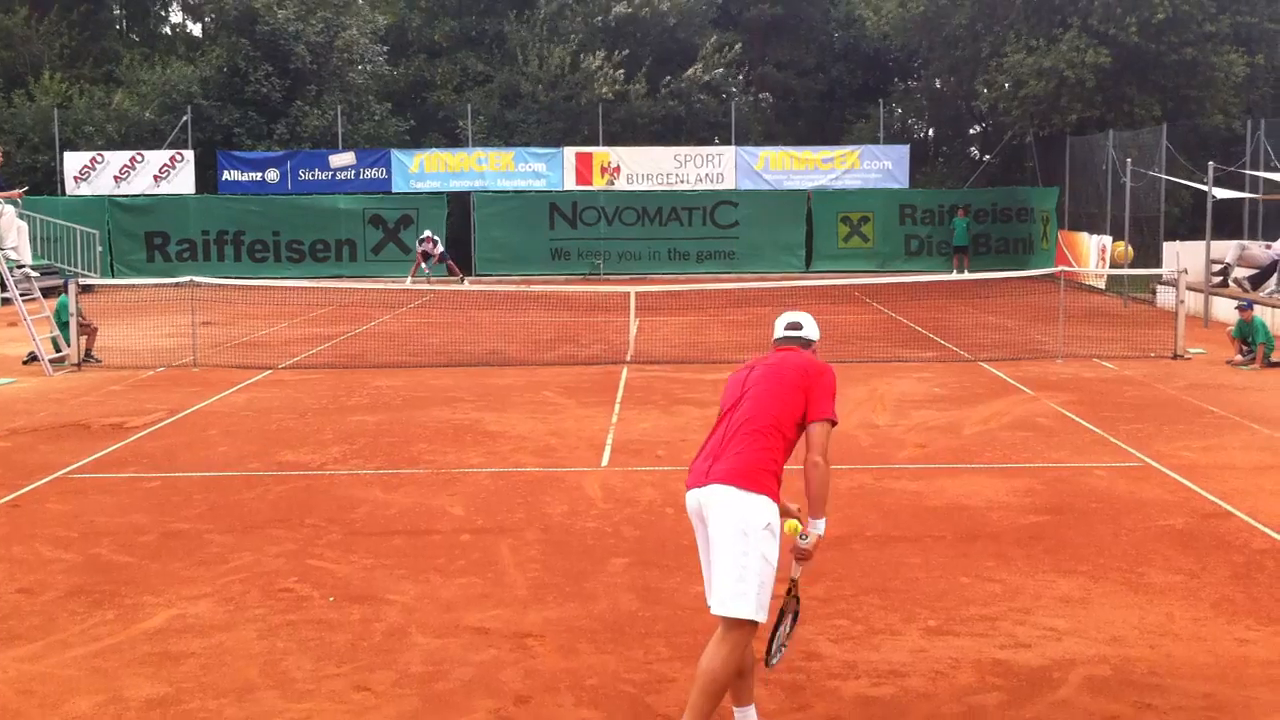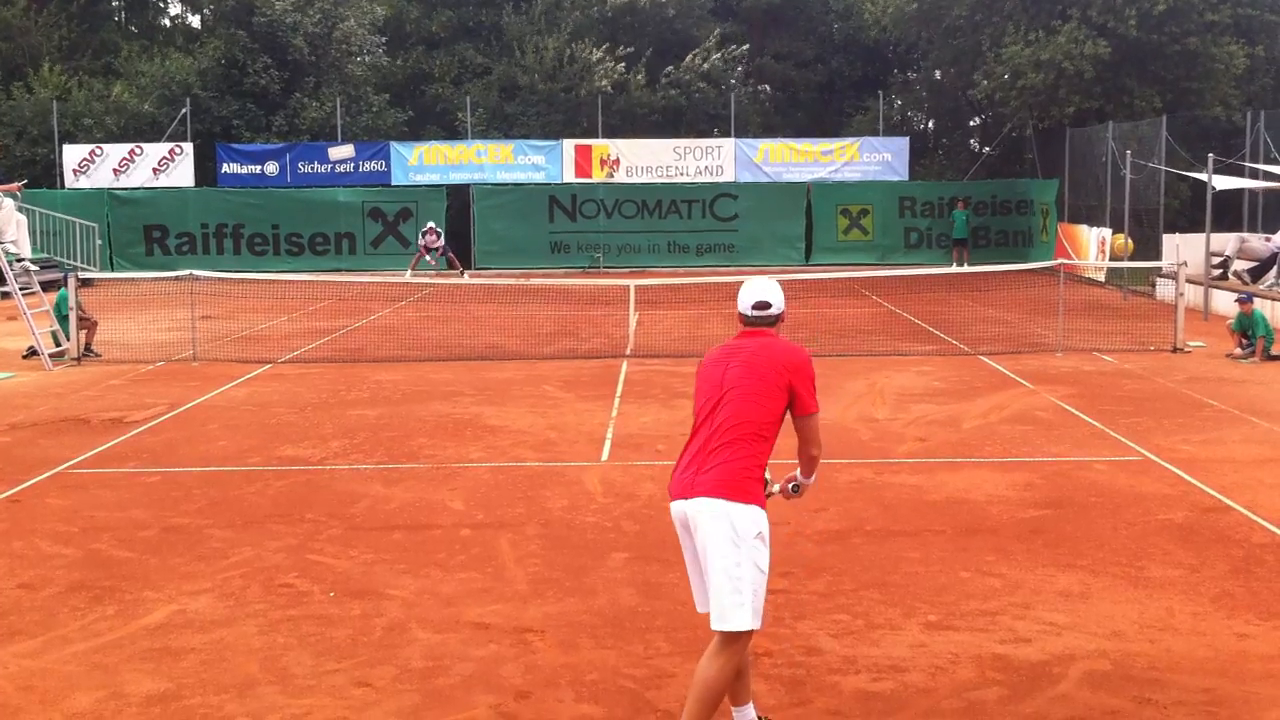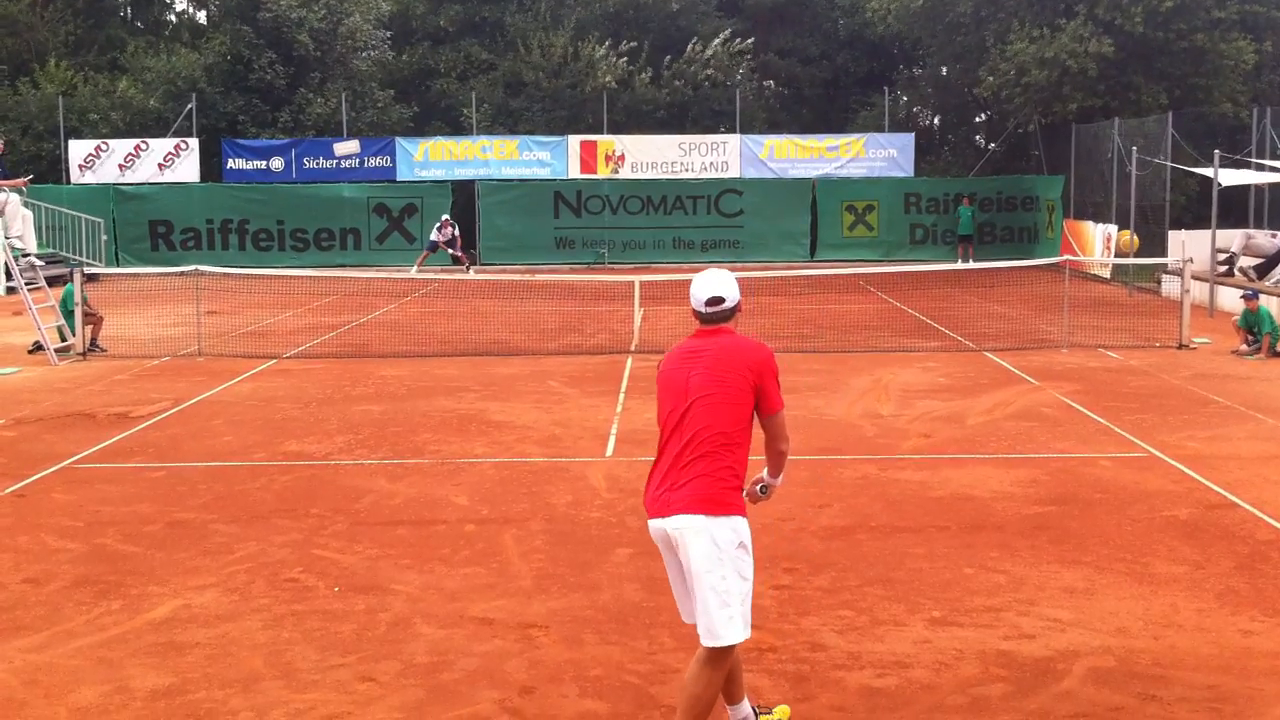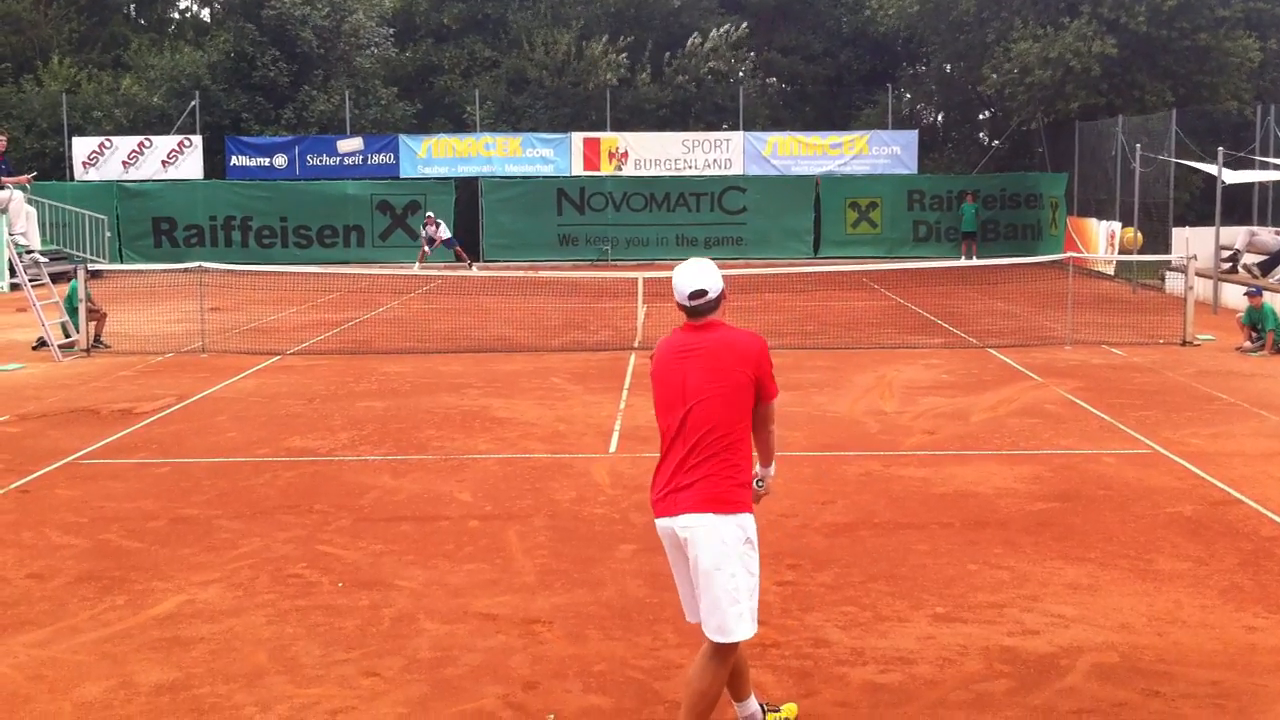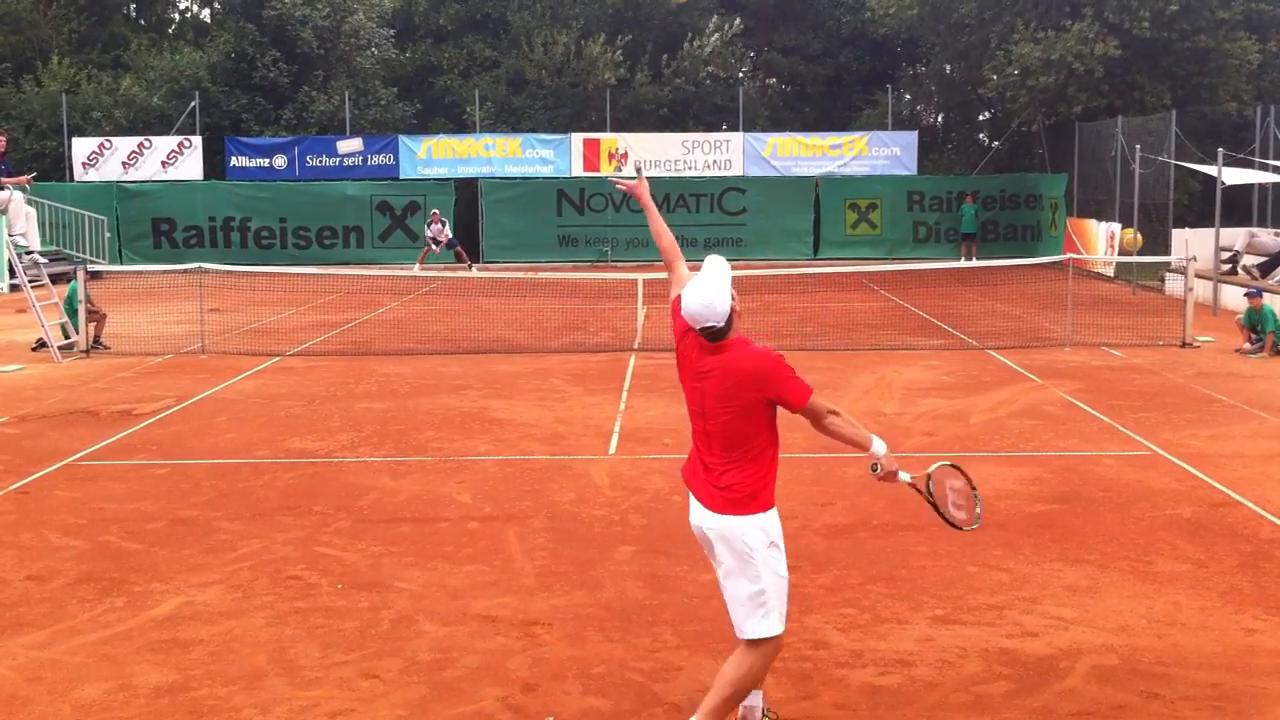
dt=0.4s
person 1, frame 1
left shoulder: (744, 372)
right shoulder: (818, 371)
right elbow: (815, 458)
left wrist: (780, 509)
right wrist: (816, 528)
left hip: (702, 487)
right hip: (743, 495)
left knee: (738, 617)
right knee: (736, 624)
person 1, frame 2
left shoulder: (711, 358)
right shoulder: (794, 358)
right elbow: (811, 447)
right wrist: (802, 480)
left hip: (684, 495)
right hip: (730, 502)
left knee: (732, 624)
right knee: (733, 633)
person 1, frame 3
left shoulder: (671, 359)
right shoulder: (755, 355)
right elbow: (779, 443)
right wrist: (771, 480)
left hip: (662, 509)
right hip: (710, 513)
left knee: (720, 629)
right knee: (720, 641)
person 1, frame 4
left shoulder: (662, 352)
right shoulder: (749, 346)
right elbow: (764, 426)
right wrist: (765, 472)
left hip: (669, 509)
right hip: (717, 512)
left knee: (726, 628)
right knee: (724, 638)
person 1, frame 5
left shoulder: (686, 338)
right shoulder: (762, 365)
left elbow: (674, 263)
right elbow: (823, 416)
left wrist: (646, 202)
right wrist: (877, 448)
left hip: (703, 506)
right hip: (744, 518)
left knee: (757, 622)
right knee: (761, 642)
